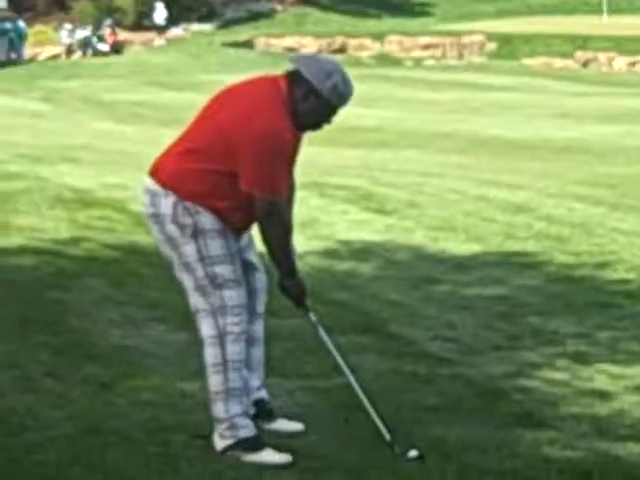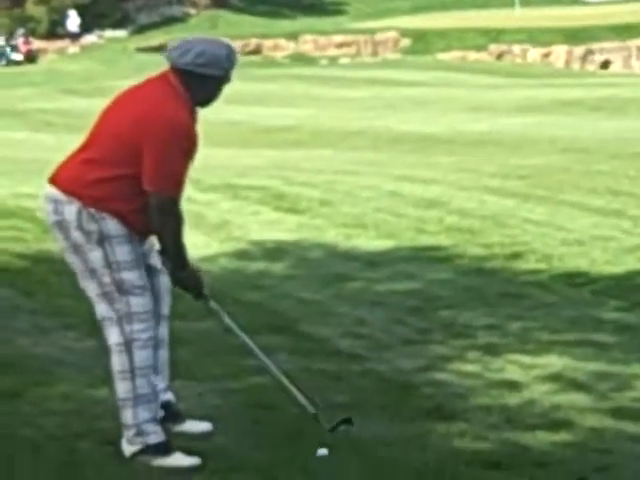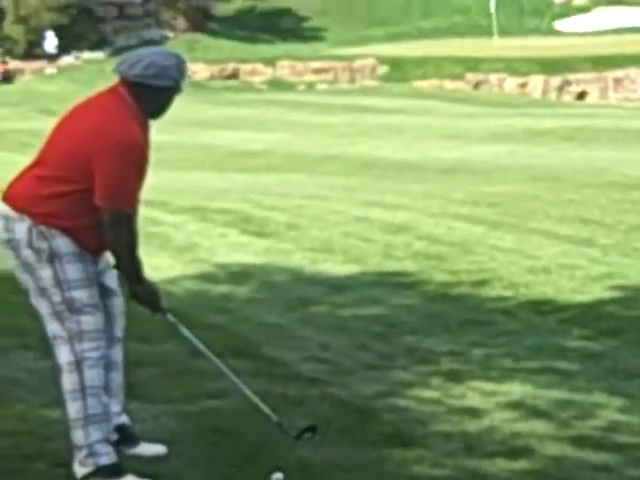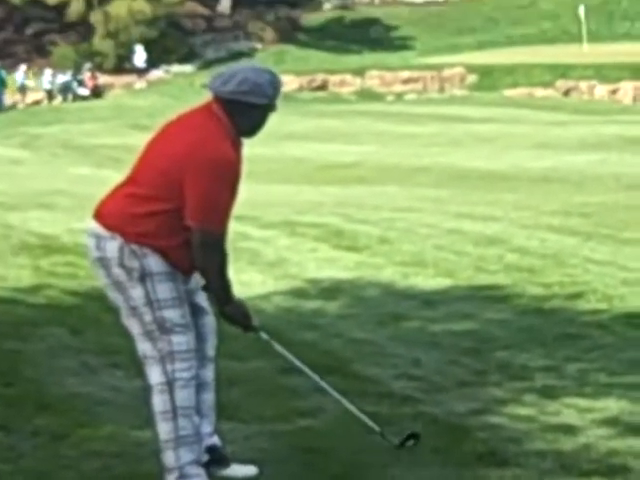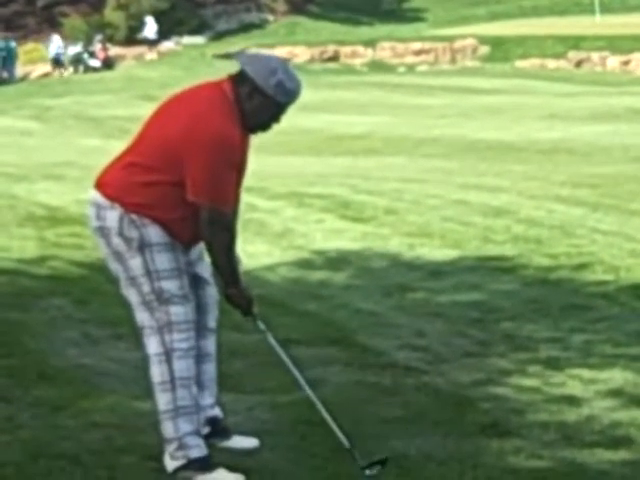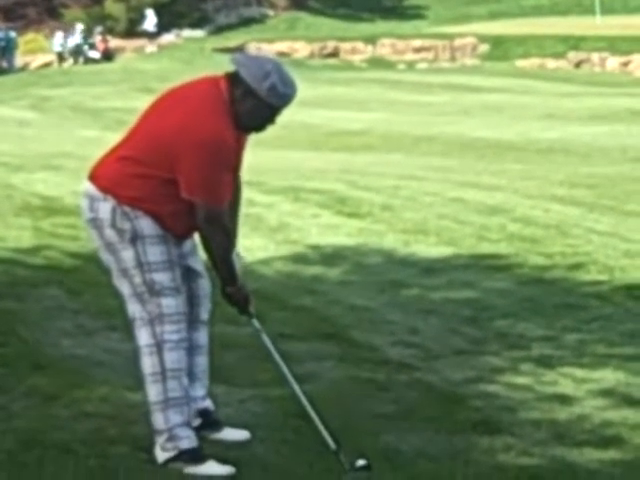
dt=0.7s
person 1, frame 1
left shoulder: (280, 101)
right shoulder: (268, 125)
left elbow: (282, 184)
right elbow: (268, 210)
left wrist: (288, 254)
right wrist: (289, 273)
left hip: (213, 205)
right hip: (183, 207)
left knee: (251, 298)
right knee: (226, 313)
left ankle: (252, 402)
right ankle: (233, 432)
person 1, frame 2
left shoulder: (164, 93)
right shoulder: (171, 120)
left elbow: (159, 198)
right elbow: (163, 206)
left wrist: (168, 257)
right wrist: (180, 265)
left hip: (110, 211)
right hip: (87, 213)
left knee: (154, 301)
right knee: (131, 319)
left ankle: (158, 406)
right ankle: (141, 438)
person 1, frame 3
left shoulder: (115, 106)
right shoulder: (121, 134)
right elbow: (116, 222)
left wrist: (126, 271)
right wrist: (136, 279)
left hip: (68, 229)
right hip: (40, 231)
left knee: (108, 325)
right knee: (82, 341)
left ankle: (112, 428)
person 1, frame 4
left shoulder: (209, 123)
right shoulder: (214, 153)
right elbow: (206, 243)
left wrist: (215, 293)
right wrist: (226, 300)
left hip: (158, 247)
right hip: (129, 249)
left knee: (199, 344)
right knee: (173, 362)
person 1, frame 5
left shoulder: (222, 103)
right shoulder: (217, 130)
left elbow: (225, 199)
right elbow: (214, 220)
left wrist: (229, 263)
right wrist: (232, 282)
left hip: (160, 216)
right hip: (130, 218)
left knee: (202, 312)
right knee: (173, 331)
left ankle: (205, 420)
person 1, frame 6
left shoulder: (223, 99)
right shoulder: (209, 131)
left elbow: (230, 182)
right elbow: (211, 219)
left wrist: (232, 250)
right wrist: (231, 281)
left hip: (158, 209)
right hip: (123, 210)
left knee: (194, 302)
right knee: (163, 321)
left ankle: (195, 412)
right ankle: (174, 443)
